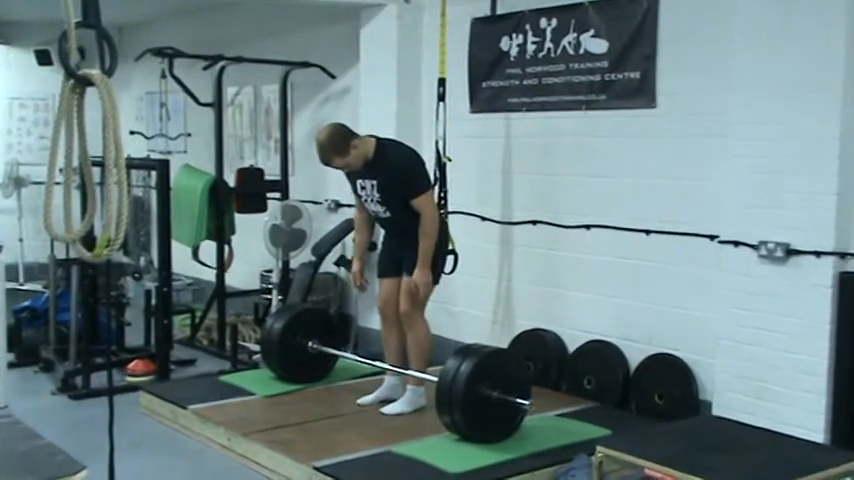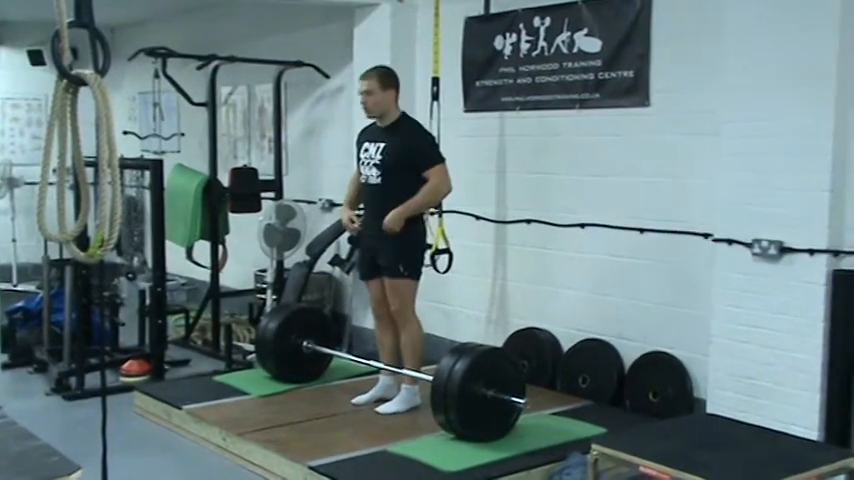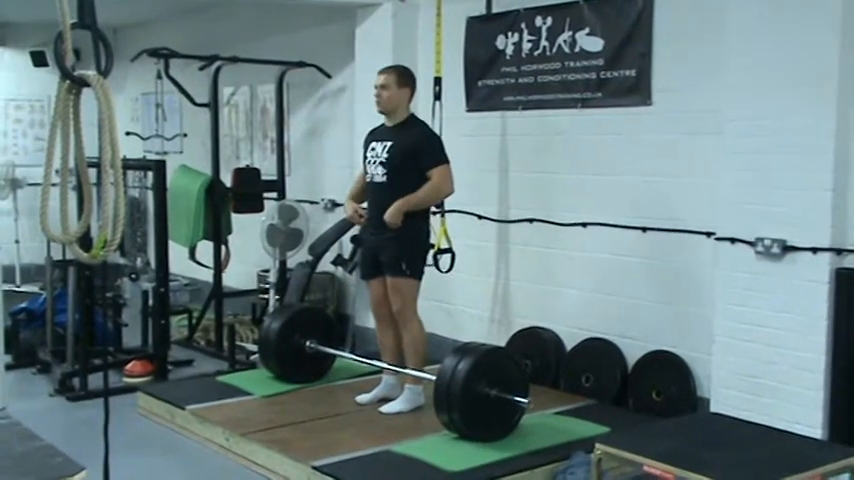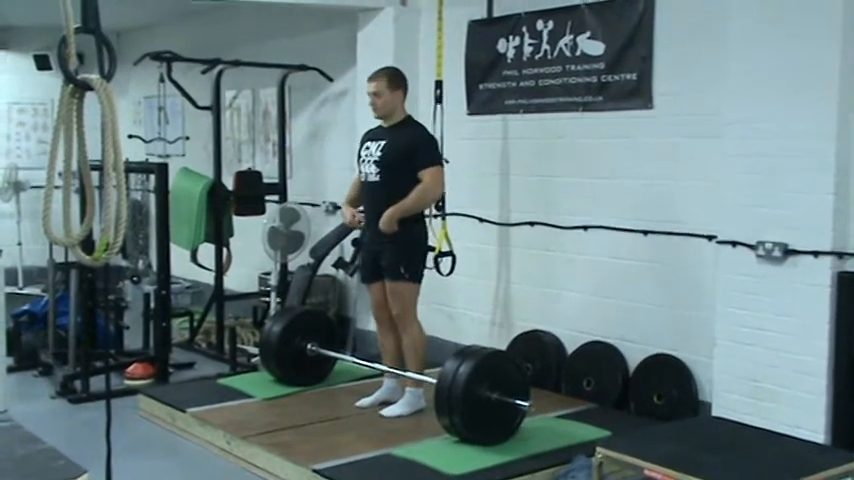
dt=0.5s
person 1, frame 1
left shoulder: (402, 161)
right shoulder: (354, 166)
left elbow: (430, 214)
right elbow: (363, 211)
left wrist: (424, 266)
right wrist: (358, 258)
left hip: (425, 240)
right hip: (394, 239)
left knee: (409, 311)
right knee: (387, 309)
left ankle: (415, 391)
right ankle: (393, 383)
person 1, frame 2
left shoulder: (414, 136)
right shoulder: (366, 135)
left elbow: (441, 184)
left wrist: (401, 214)
right wrist: (348, 207)
left hip: (402, 235)
right hip: (371, 235)
left knee: (402, 312)
right knee: (381, 312)
left ankle: (410, 389)
right ankle: (387, 382)
person 1, frame 3
left shoulder: (421, 136)
right shoulder: (373, 136)
left elbow: (444, 185)
left wrist: (401, 205)
right wrist: (351, 200)
left hip: (405, 235)
right hip: (373, 234)
left knee: (404, 312)
right knee: (381, 312)
left ankle: (413, 389)
right ankle: (390, 382)
person 1, frame 4
left shoulder: (417, 137)
right shoulder: (370, 137)
left elbow: (434, 187)
right elbow: (362, 179)
left wrist: (394, 214)
right wrist: (349, 205)
left hip: (403, 238)
right hip: (372, 238)
left knee: (403, 316)
right knee: (382, 316)
left ankle: (415, 392)
right ankle: (392, 385)
